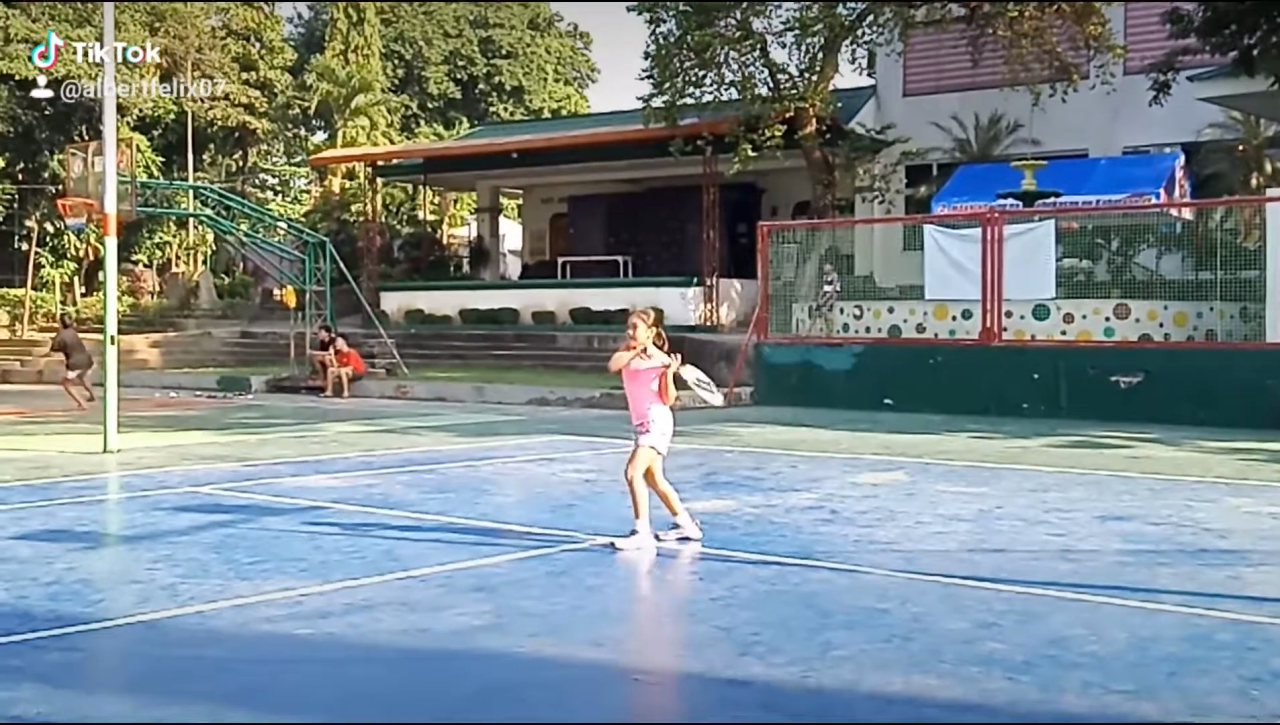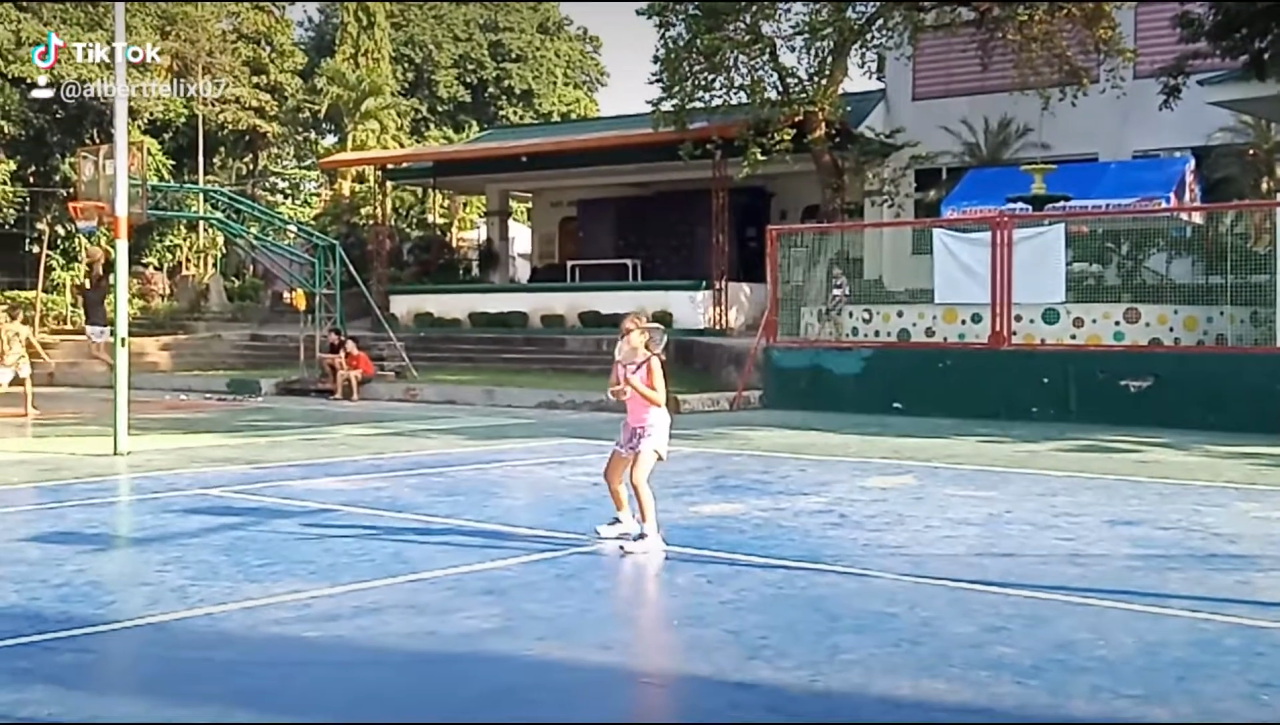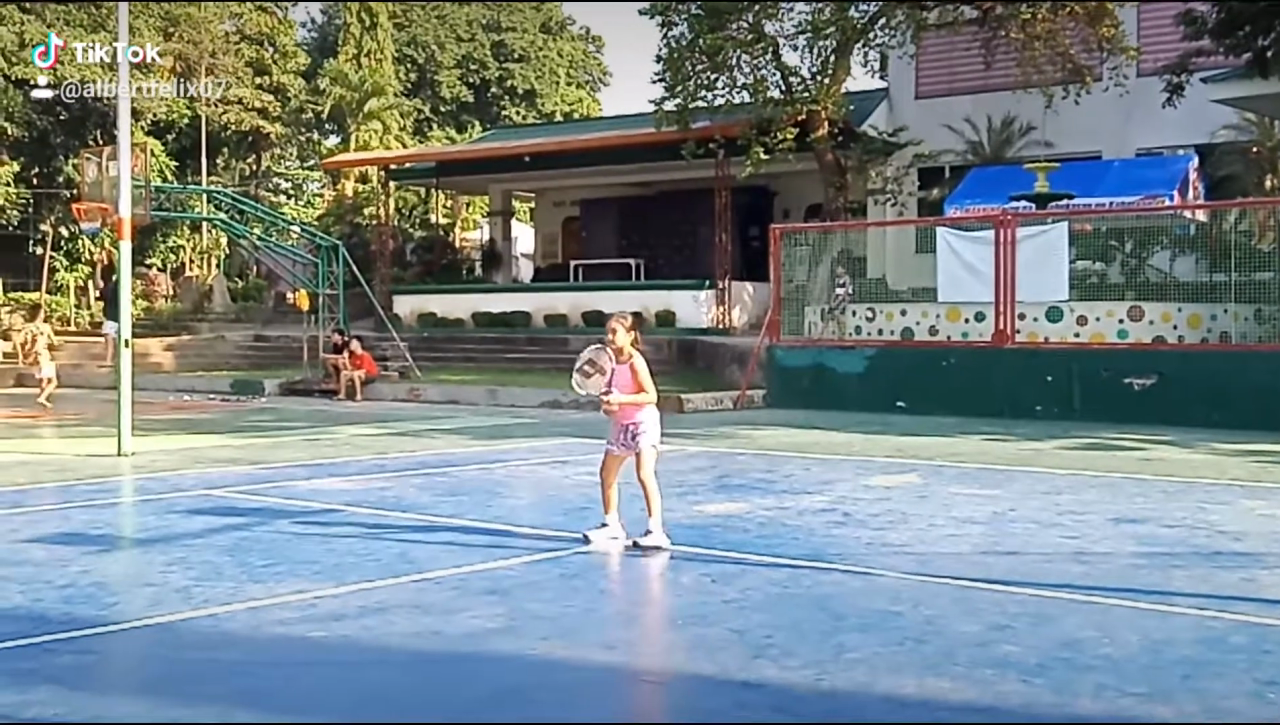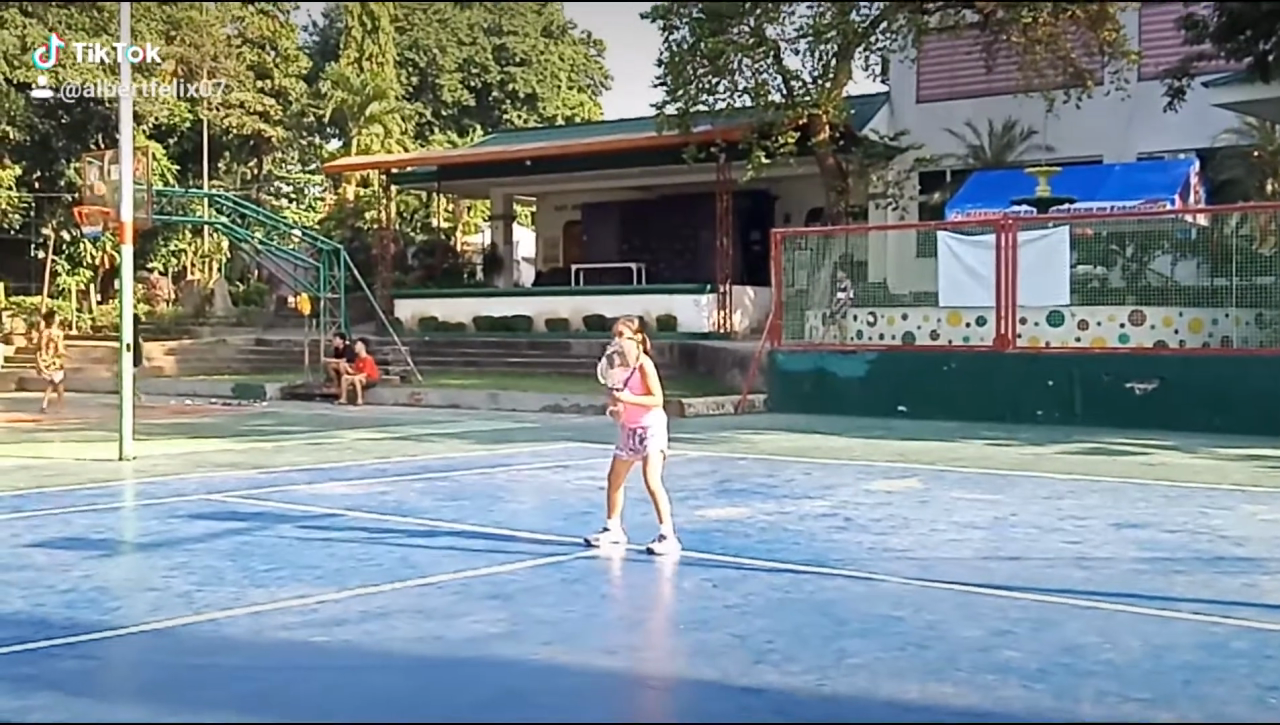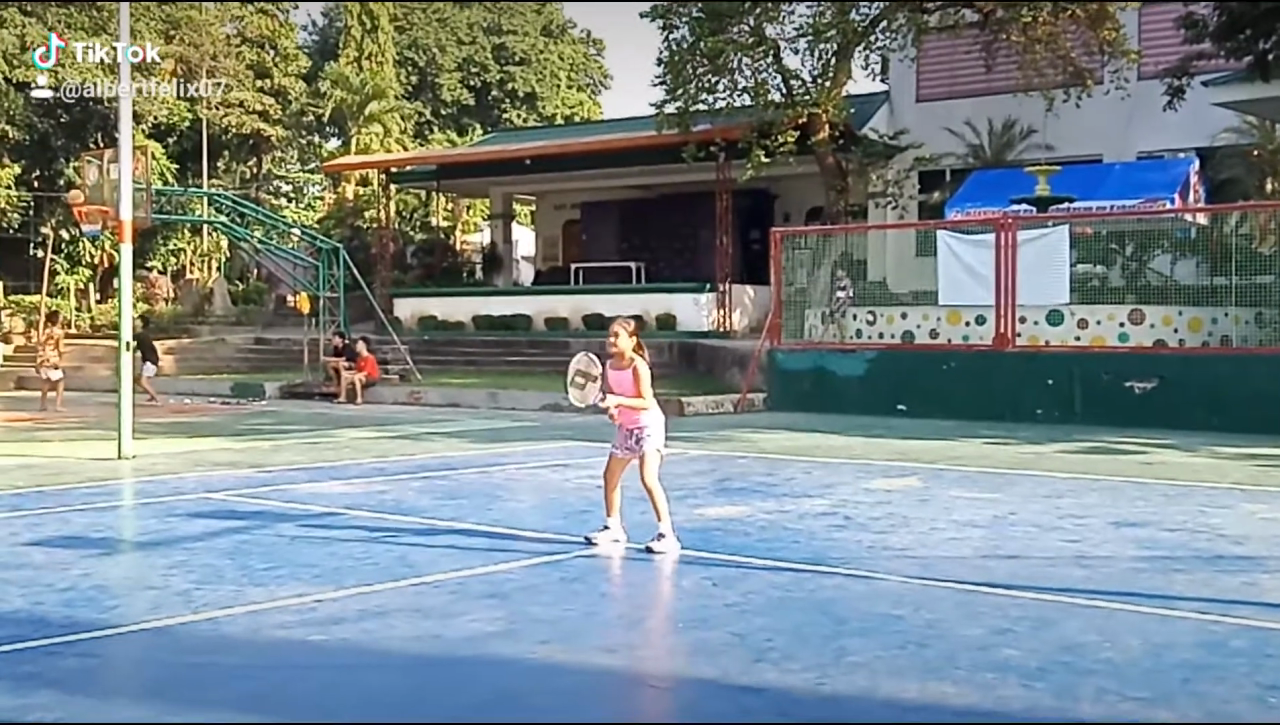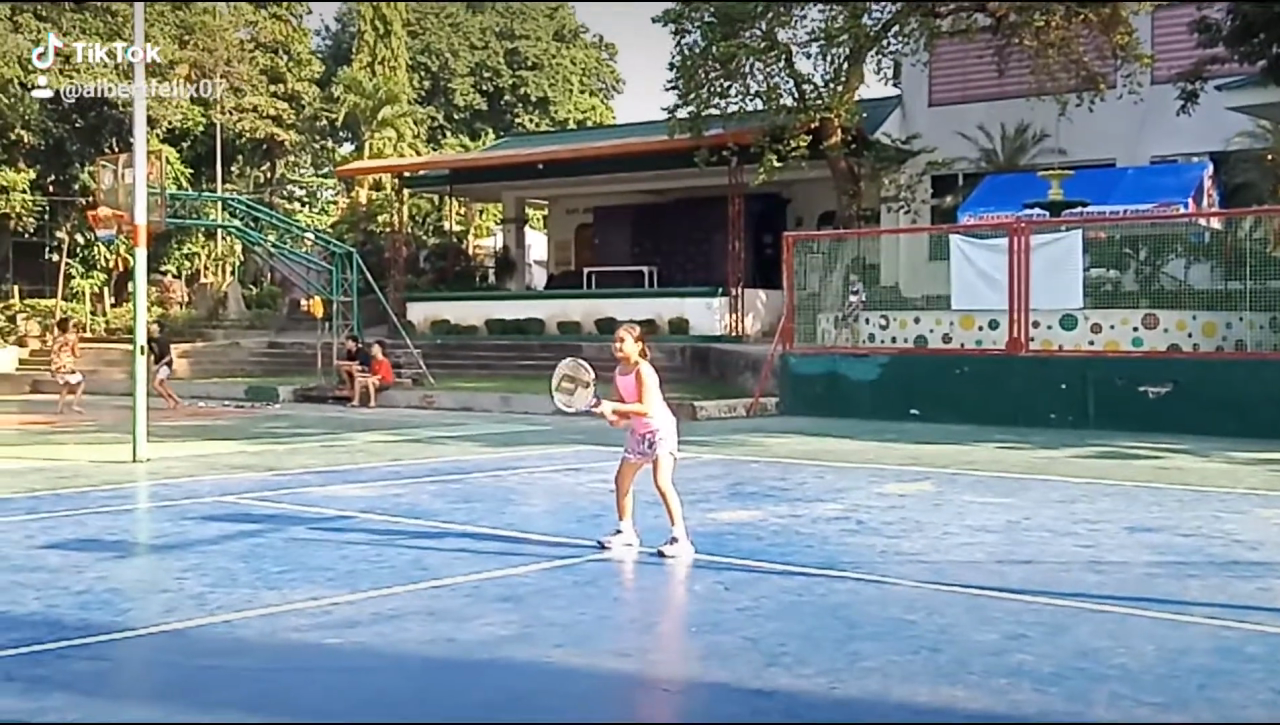
dt=0.3s
person 1, frame 1
left shoulder: (663, 359)
right shoulder: (628, 350)
left elbow: (668, 400)
right elbow: (612, 366)
left wrist: (670, 374)
right wrist: (637, 353)
left hip: (656, 423)
right hip: (639, 424)
left knee: (632, 473)
right knee: (654, 480)
left ankle: (643, 532)
right ankle: (686, 524)
person 1, frame 2
left shoulder: (651, 362)
left elbow: (660, 400)
right elbow: (613, 389)
left wrist: (635, 383)
right wrist: (618, 390)
left hip: (654, 426)
right hip: (632, 425)
left knee: (637, 478)
right knee: (611, 475)
left ankle: (651, 535)
right ankle: (625, 520)
person 1, frame 3
left shoulder: (635, 362)
left elbow: (651, 396)
right elbow: (607, 392)
left wrist: (621, 399)
right wrist: (607, 406)
left hip: (644, 423)
right hip: (622, 424)
left knee: (645, 475)
right knee: (607, 473)
left ankle: (656, 529)
right ankle: (612, 524)
person 1, frame 4
left shoulder: (644, 364)
left elbow: (658, 400)
right elbow: (614, 395)
left wrist: (630, 398)
right wrist: (614, 408)
left hip: (651, 427)
right hip: (629, 428)
left knee: (652, 480)
right knee: (614, 478)
left ankle: (668, 536)
right ankle: (614, 529)
person 1, frame 5
left shoulder: (638, 366)
right shoulder: (609, 366)
left elbow: (646, 402)
left wrist: (618, 401)
right wrist: (613, 411)
left hip: (648, 426)
right hip: (626, 428)
left knee: (649, 479)
right knee: (610, 476)
left ankle: (667, 535)
right ankle: (614, 527)
person 1, frame 6
left shoulder: (643, 370)
right shoulder: (619, 372)
left elbow: (646, 408)
left wrist: (613, 407)
right wrist: (616, 416)
left hip: (660, 430)
right hip: (638, 432)
left knee: (662, 483)
right knee: (622, 480)
left ankle: (681, 538)
right ankle: (626, 531)
